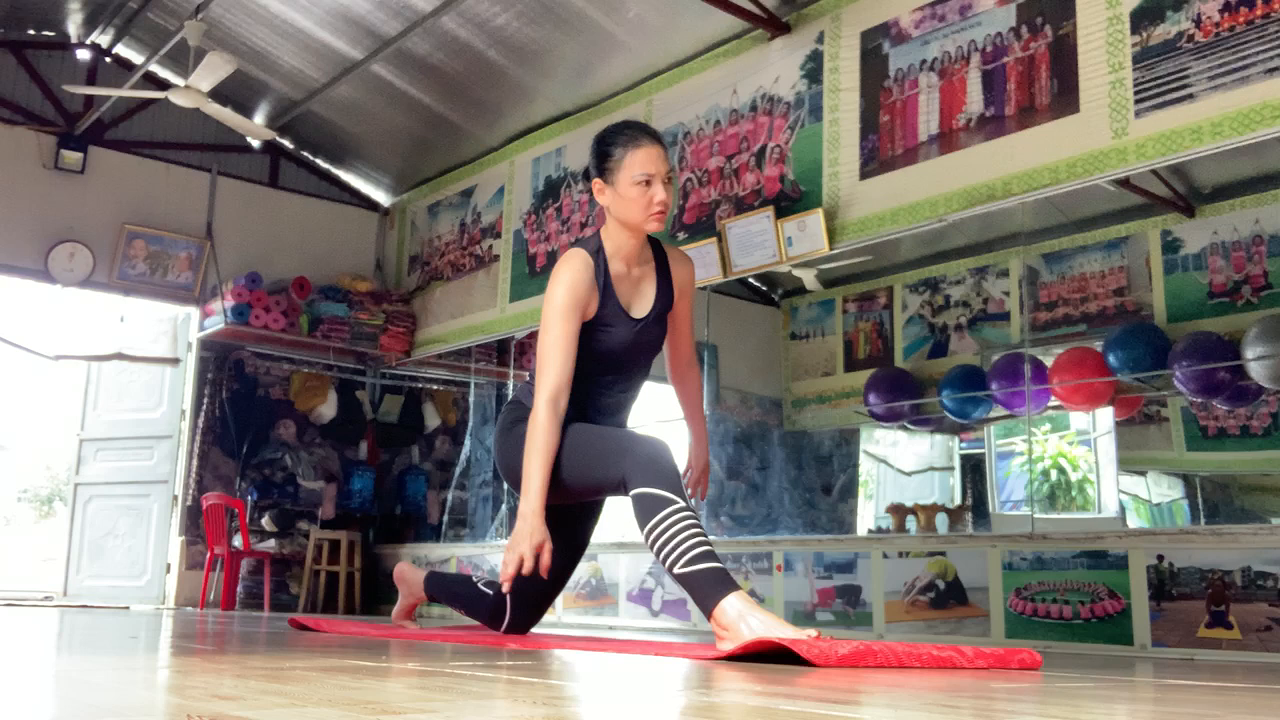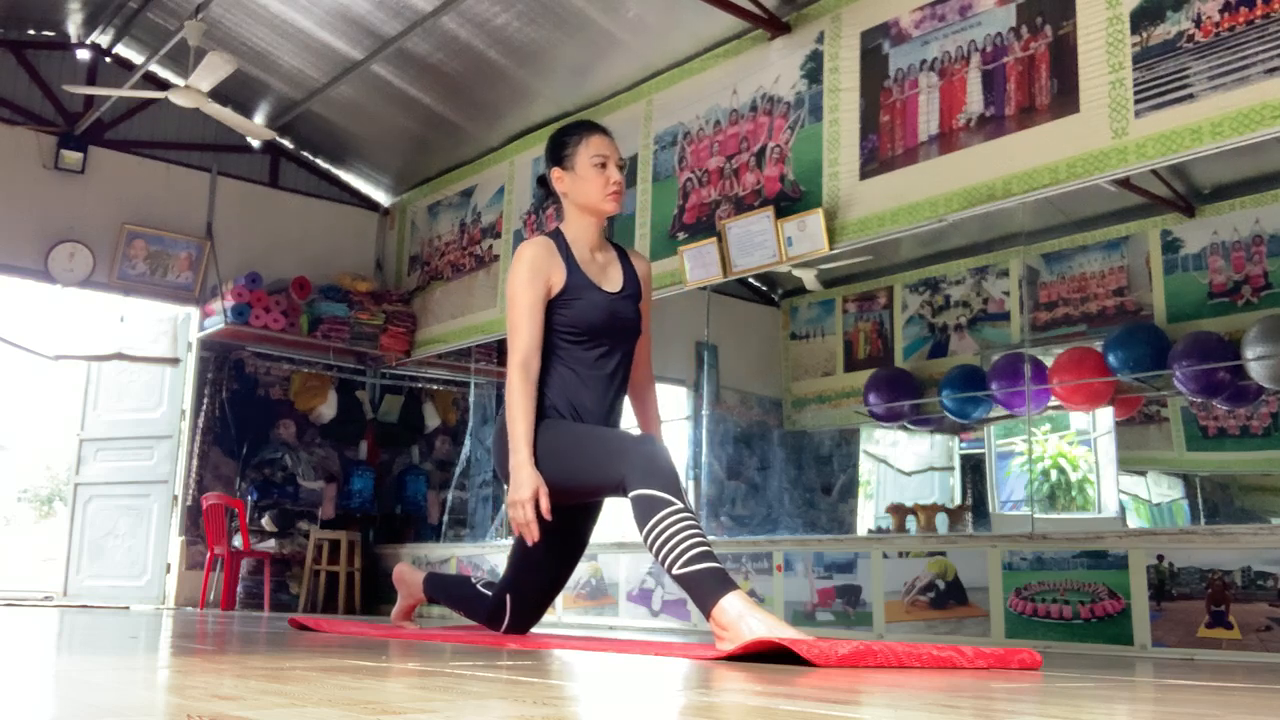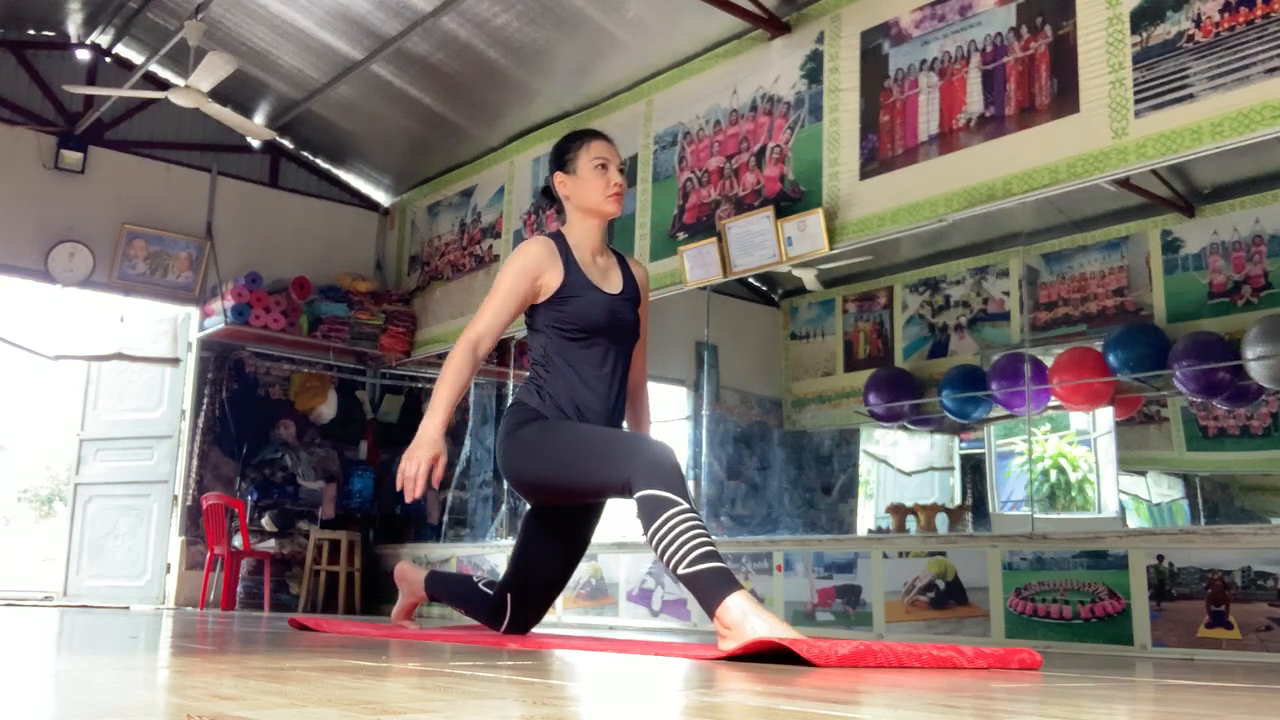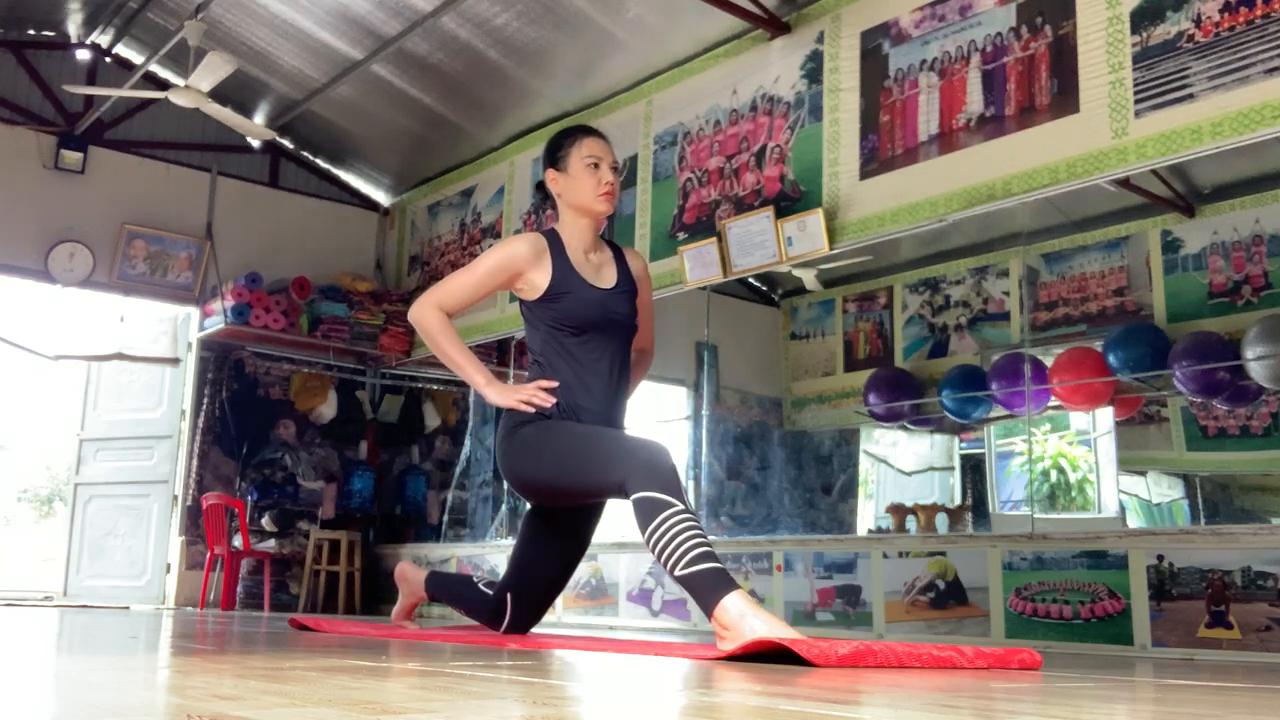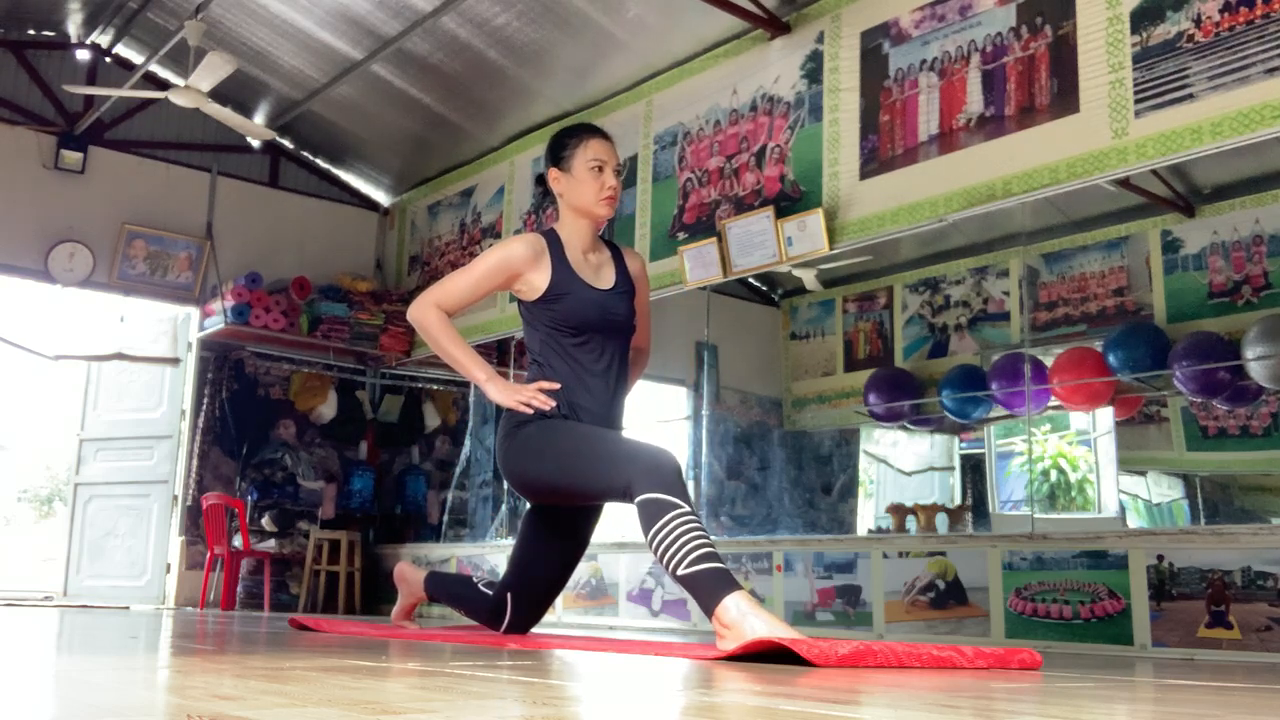
dt=1s
person 1, frame 1
left shoulder: (677, 269)
right shoulder: (578, 270)
left elbow: (683, 364)
right elbow: (551, 397)
left wrist: (700, 443)
right wrist: (530, 516)
left hip: (590, 453)
right hip: (532, 439)
left knee: (514, 615)
right knee: (648, 459)
left ankle: (421, 582)
right ankle: (731, 612)
person 1, frame 2
left shoulder: (636, 269)
right shoulder: (539, 255)
left elbow: (639, 373)
right elbow: (523, 365)
left wrist: (657, 486)
right wrist: (522, 465)
left hip: (587, 456)
right hip: (542, 441)
left knee: (511, 615)
right knee: (643, 461)
left ankle: (419, 583)
right ankle: (729, 611)
person 1, frame 3
left shoulder: (634, 275)
right shoulder: (541, 256)
left elbow: (634, 376)
right elbow: (474, 343)
left wrist: (645, 473)
right wrist: (431, 431)
left hip: (588, 459)
right hip: (535, 438)
left knee: (512, 615)
right knee: (653, 461)
left ankle: (421, 581)
right ankle: (732, 611)
person 1, frame 4
left shoulder: (631, 266)
right shoulder: (529, 252)
left elbow: (642, 349)
right elbow: (426, 310)
left wrist: (609, 398)
right wrist: (489, 386)
left hip: (587, 457)
right hip: (536, 439)
left knee: (512, 615)
right knee: (647, 462)
left ankle: (423, 581)
right ankle: (731, 612)
person 1, frame 5
left shoulder: (630, 266)
right shoulder: (529, 253)
left elbow: (639, 348)
right elbow: (425, 309)
left wrist: (606, 396)
right wrist: (492, 383)
left hip: (588, 453)
right hip: (537, 439)
left knee: (512, 615)
right knee: (655, 469)
left ankle: (422, 581)
right ankle: (732, 612)
